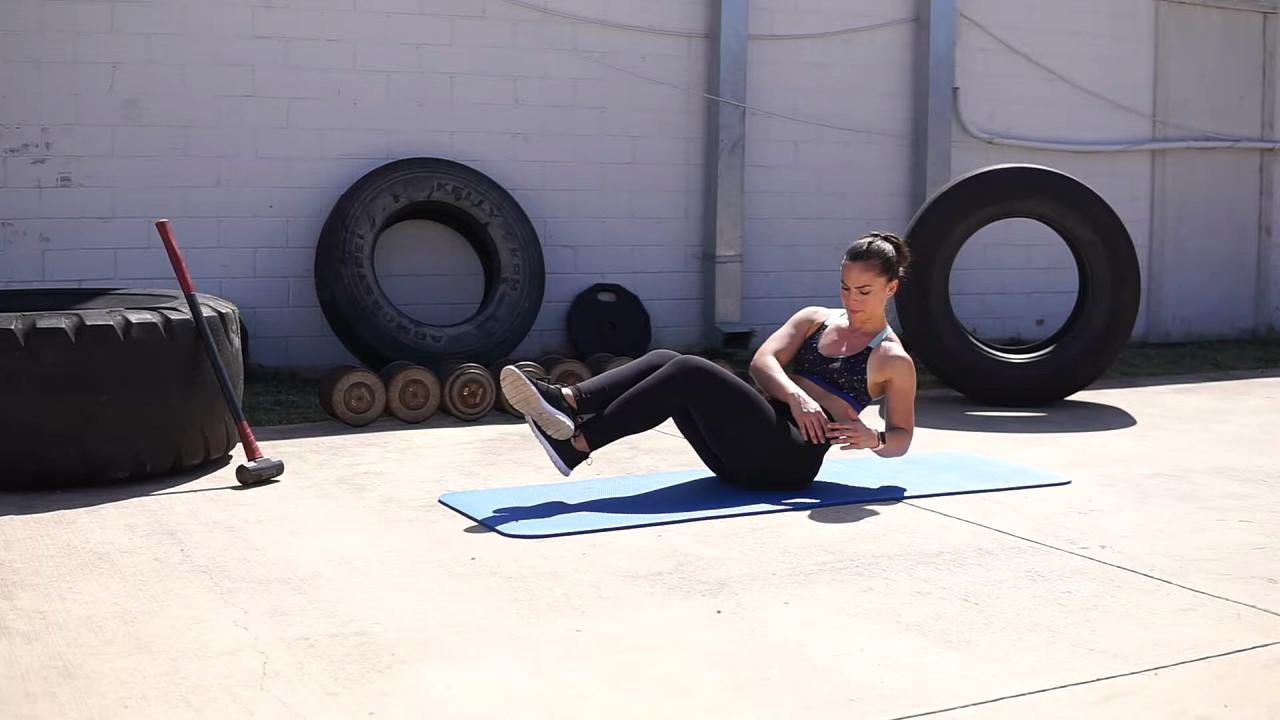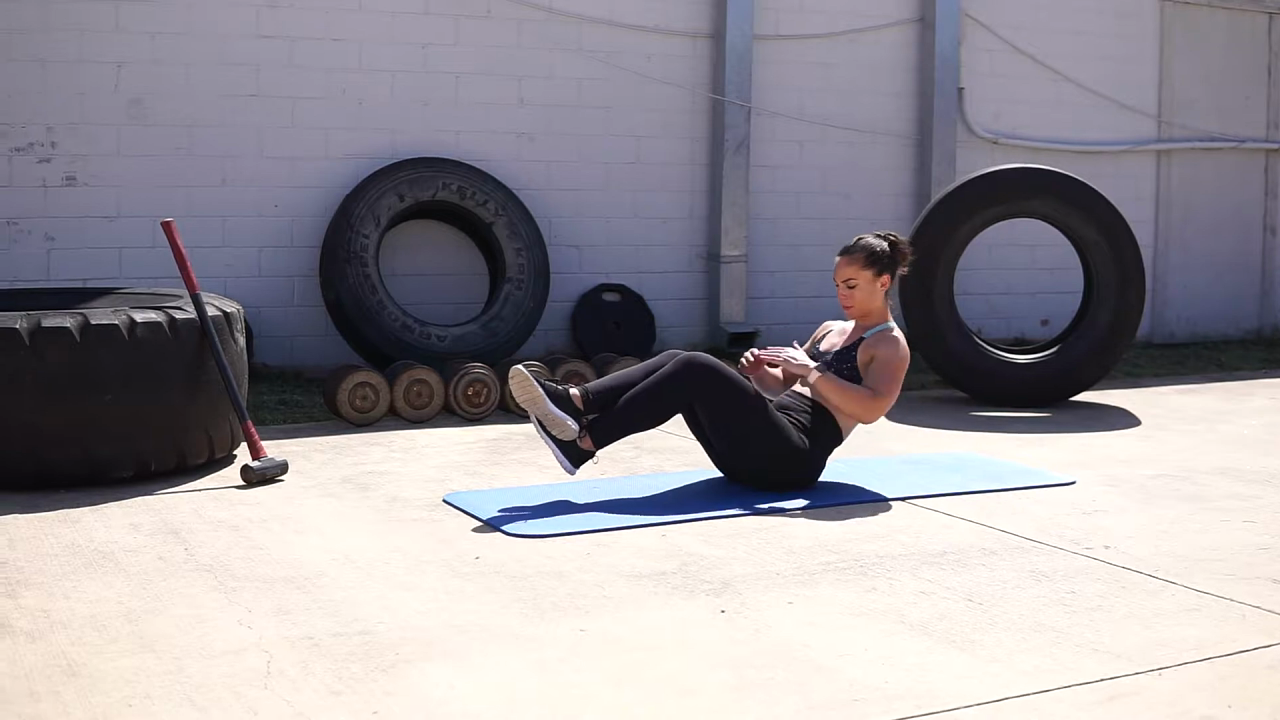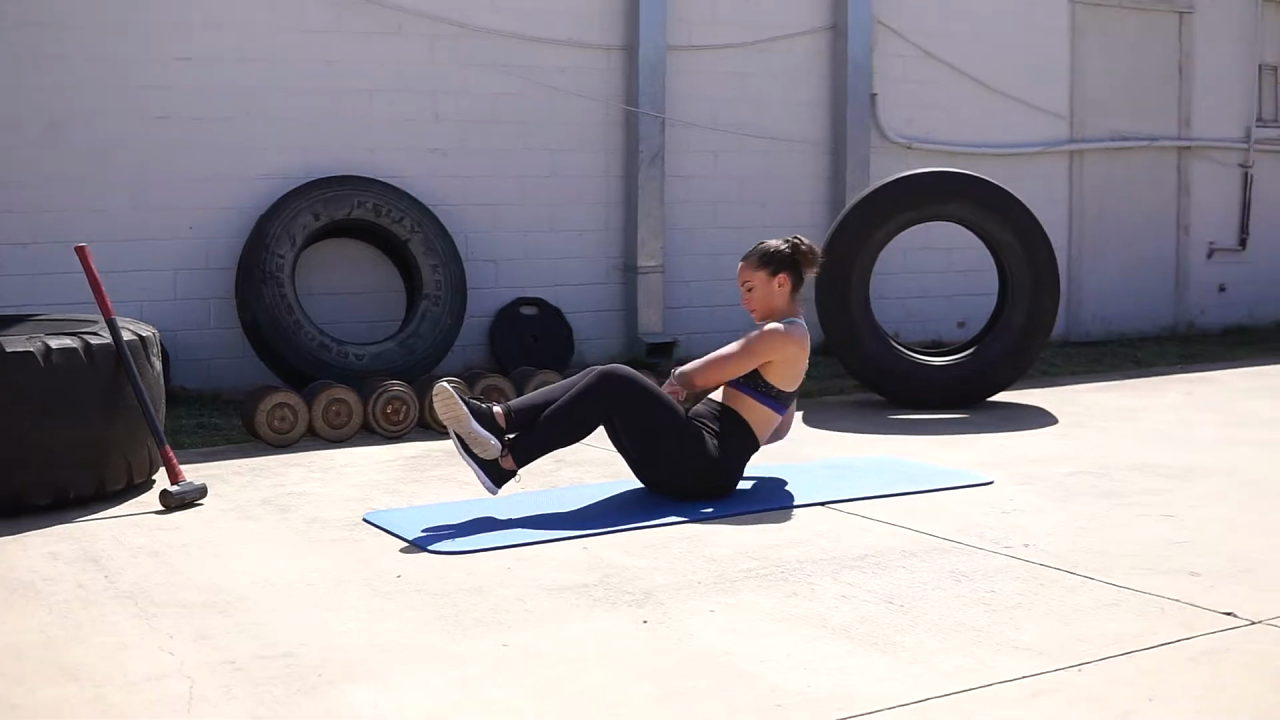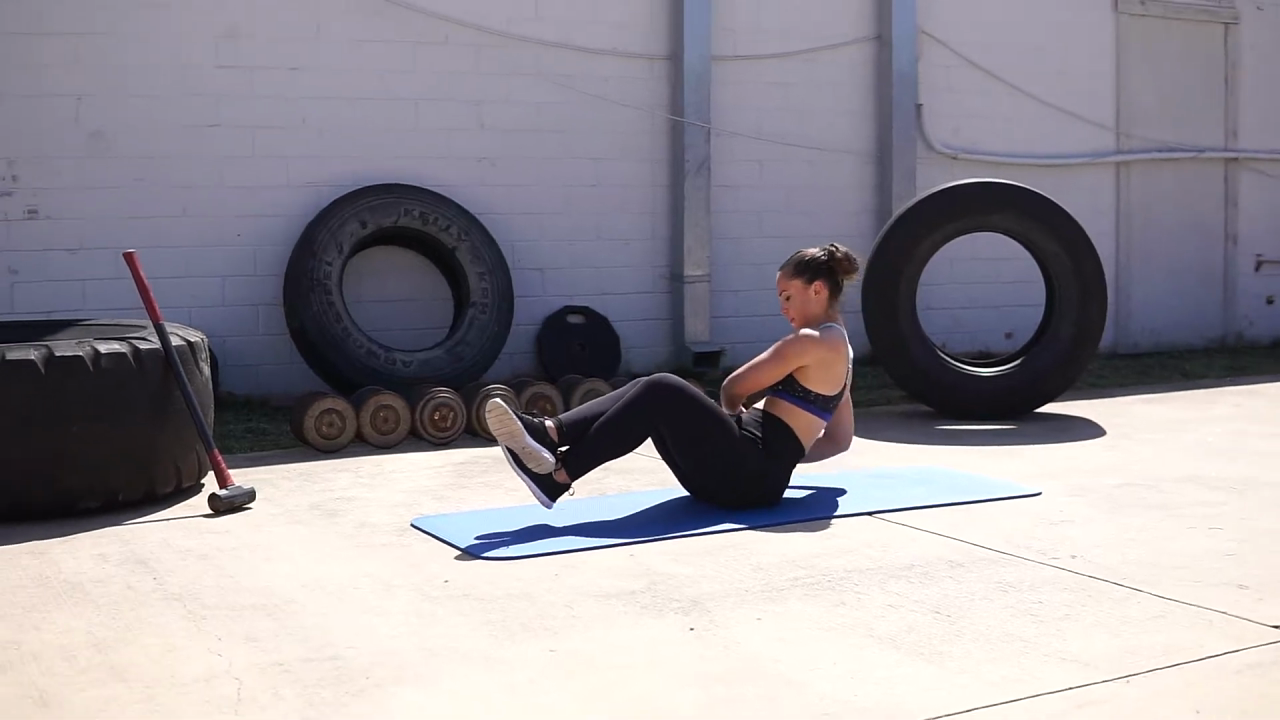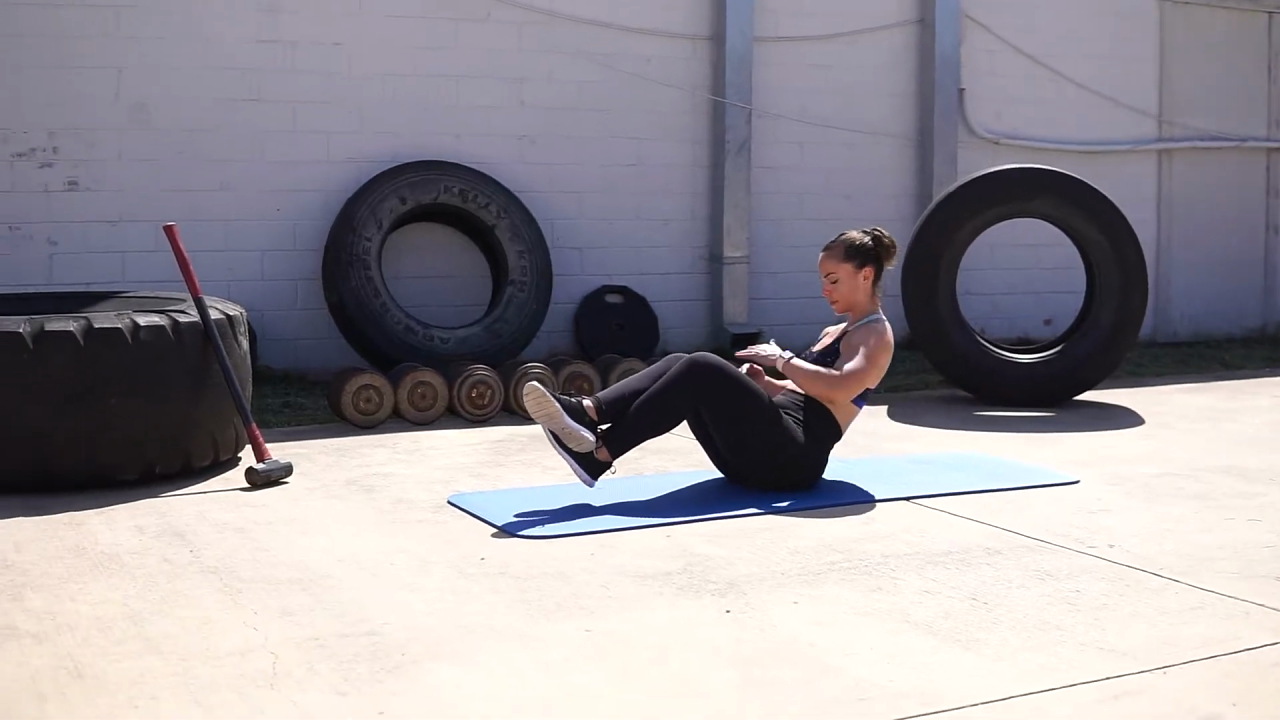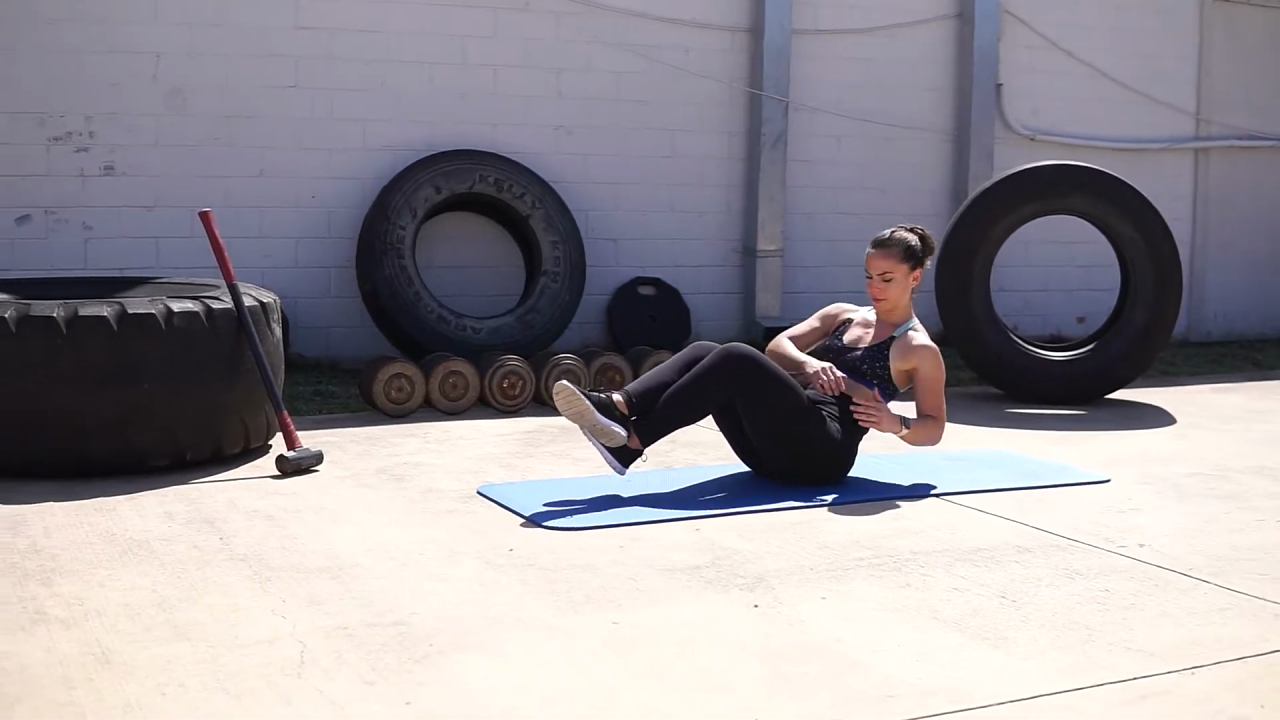
dt=0.2s
person 1, frame 1
left shoulder: (892, 359)
right shoulder: (815, 319)
left elbow: (900, 440)
right elbow: (763, 361)
left wrist: (866, 437)
right wrist: (795, 394)
left hip: (786, 457)
right hip: (744, 452)
left knee: (691, 373)
right knee: (665, 360)
left ankle: (579, 442)
right ankle: (566, 401)
person 1, frame 2
left shoulder: (890, 346)
right shoulder: (834, 330)
left elbow: (872, 408)
right elbow: (776, 387)
left wrist: (811, 375)
right wrist: (760, 367)
left hip: (789, 458)
right hip: (757, 450)
left knee: (696, 369)
right knee: (675, 361)
left ankle: (583, 442)
right ankle: (572, 401)
person 1, frame 3
left shoulder: (778, 337)
right shoulder: (786, 341)
left elbow: (696, 377)
right elbow: (778, 427)
left wrist: (676, 383)
left hip: (705, 468)
right hip: (690, 459)
left knee: (614, 381)
right knee: (598, 379)
left ankle: (506, 461)
right ankle: (496, 419)
person 1, frame 4
left shoulder: (816, 342)
right shoulder: (827, 348)
left elbow: (737, 387)
right elbow: (841, 439)
left wrist: (726, 401)
left hip: (753, 477)
right hip: (735, 470)
left knee: (661, 389)
right knee: (644, 388)
left ankle: (559, 474)
right ankle: (547, 433)
person 1, frame 5
left shoulder: (875, 337)
right shoulder: (835, 331)
left elbow: (839, 389)
left wrist: (781, 359)
right wrist: (763, 381)
left hip: (792, 458)
right hip: (752, 453)
left knee: (703, 368)
right knee: (678, 365)
left ankle: (601, 453)
right ankle: (585, 412)
person 1, frame 6
left shoulder: (920, 349)
right shoulder: (843, 315)
left elbow: (933, 427)
right elbow: (777, 349)
left wrist: (892, 422)
right wrist: (808, 365)
left hip: (821, 451)
right hip: (775, 449)
left knee: (735, 358)
right knee: (703, 353)
left ankle: (632, 440)
right ankle: (615, 406)
